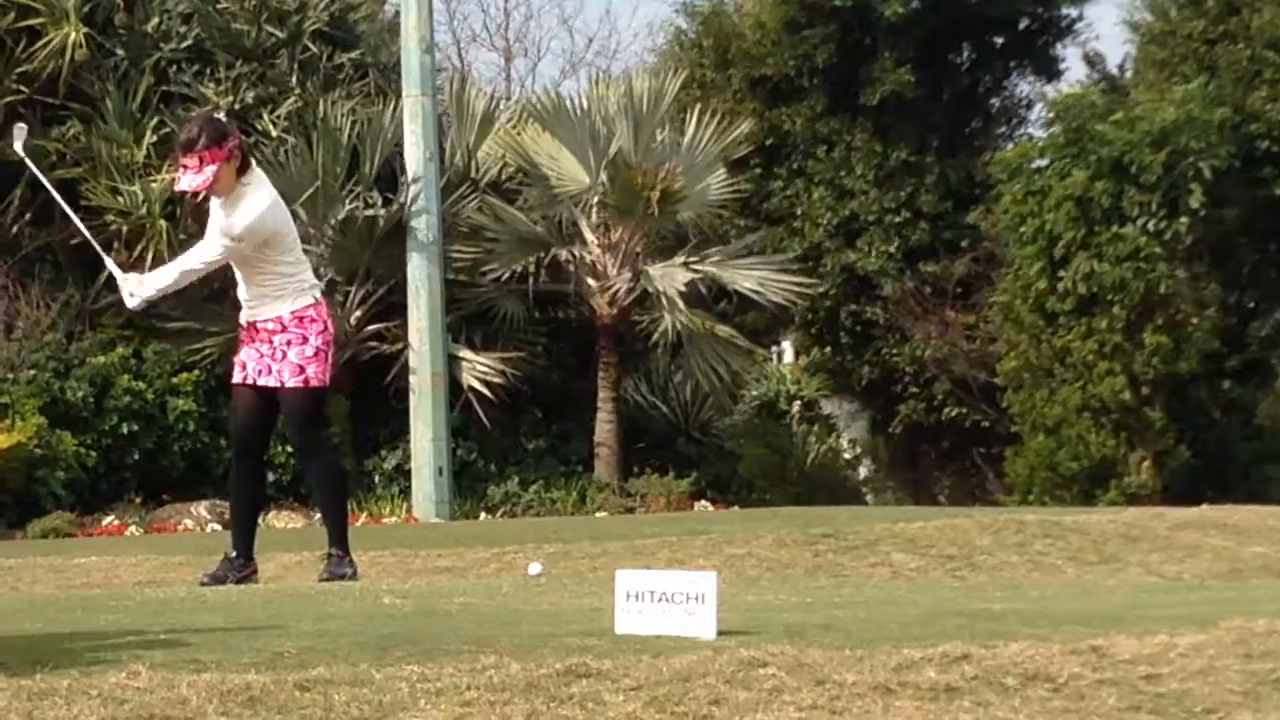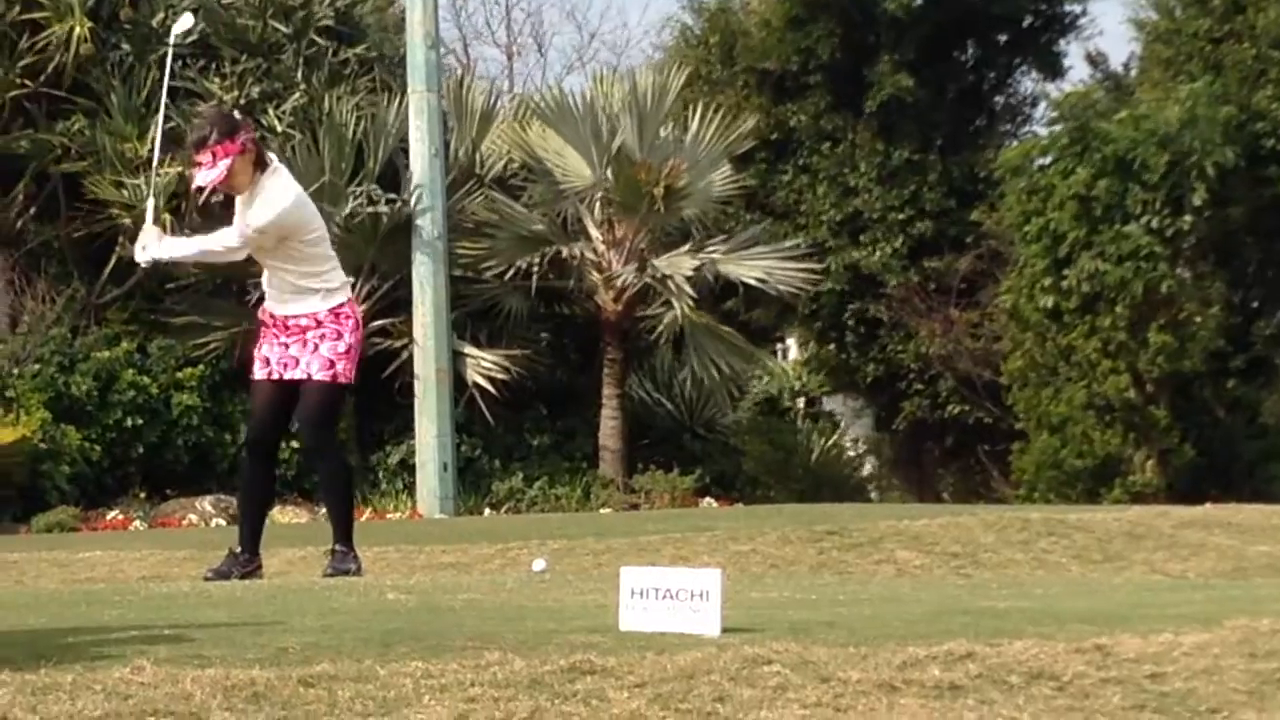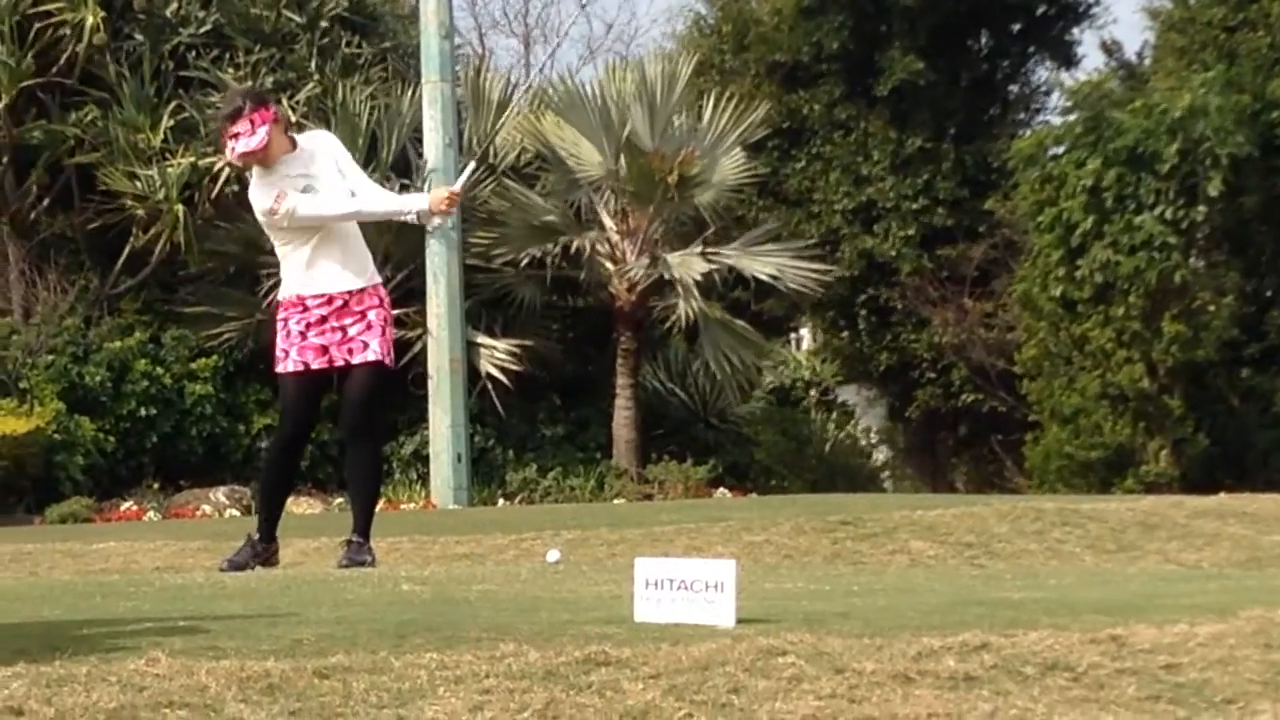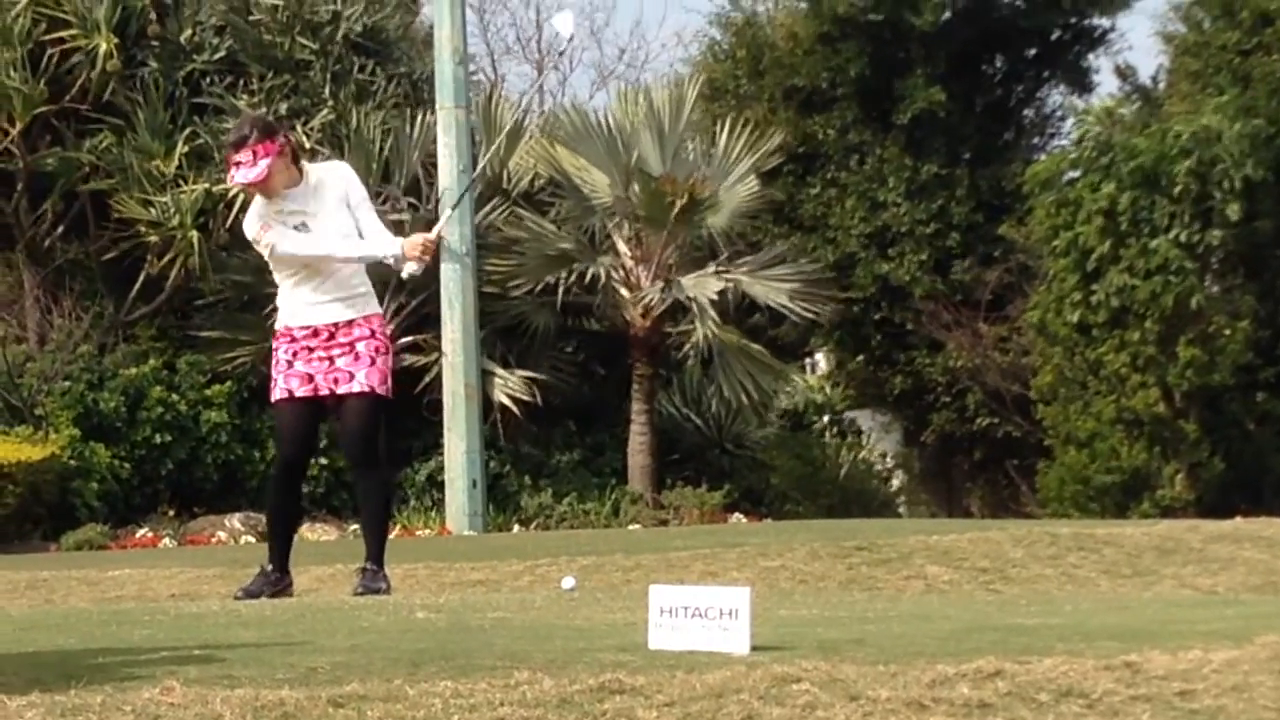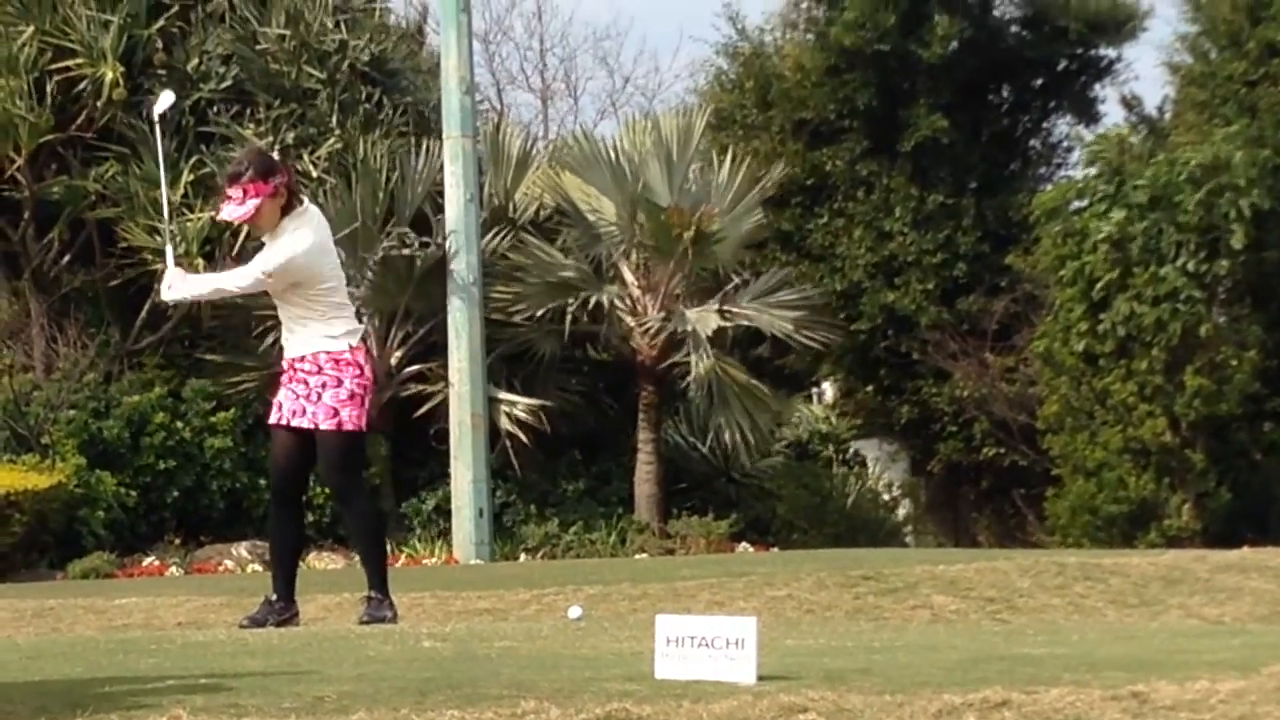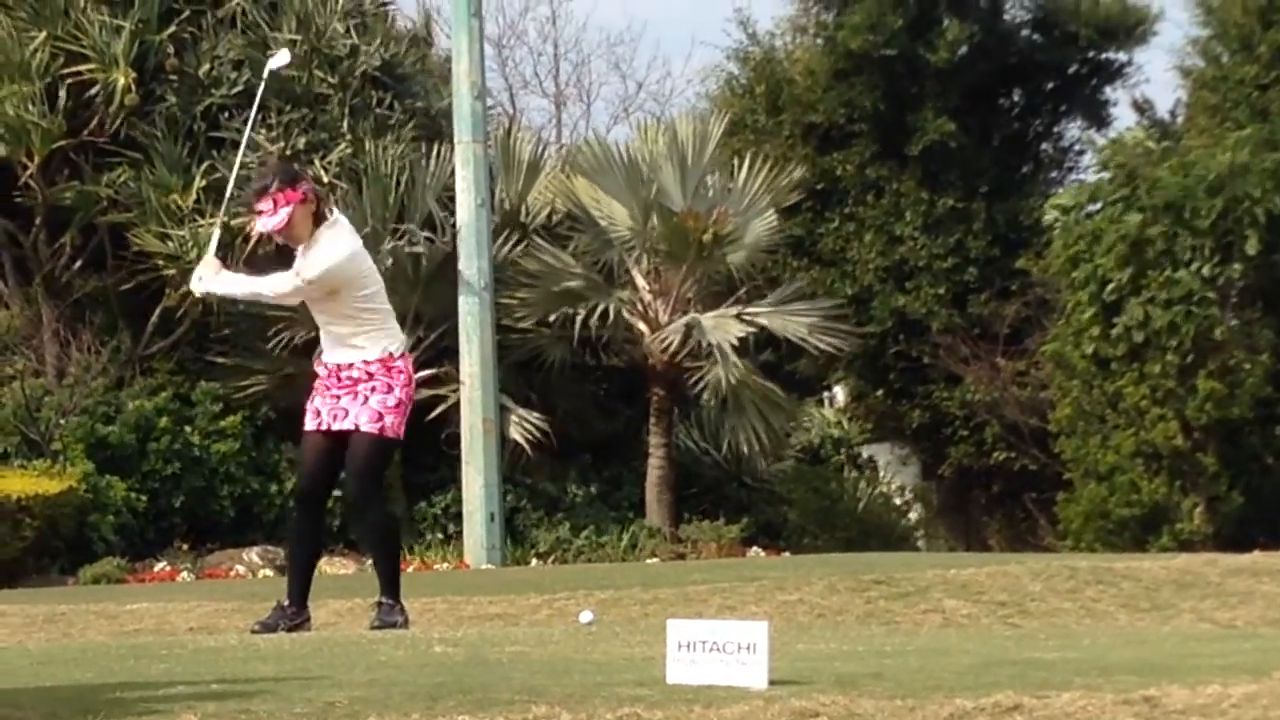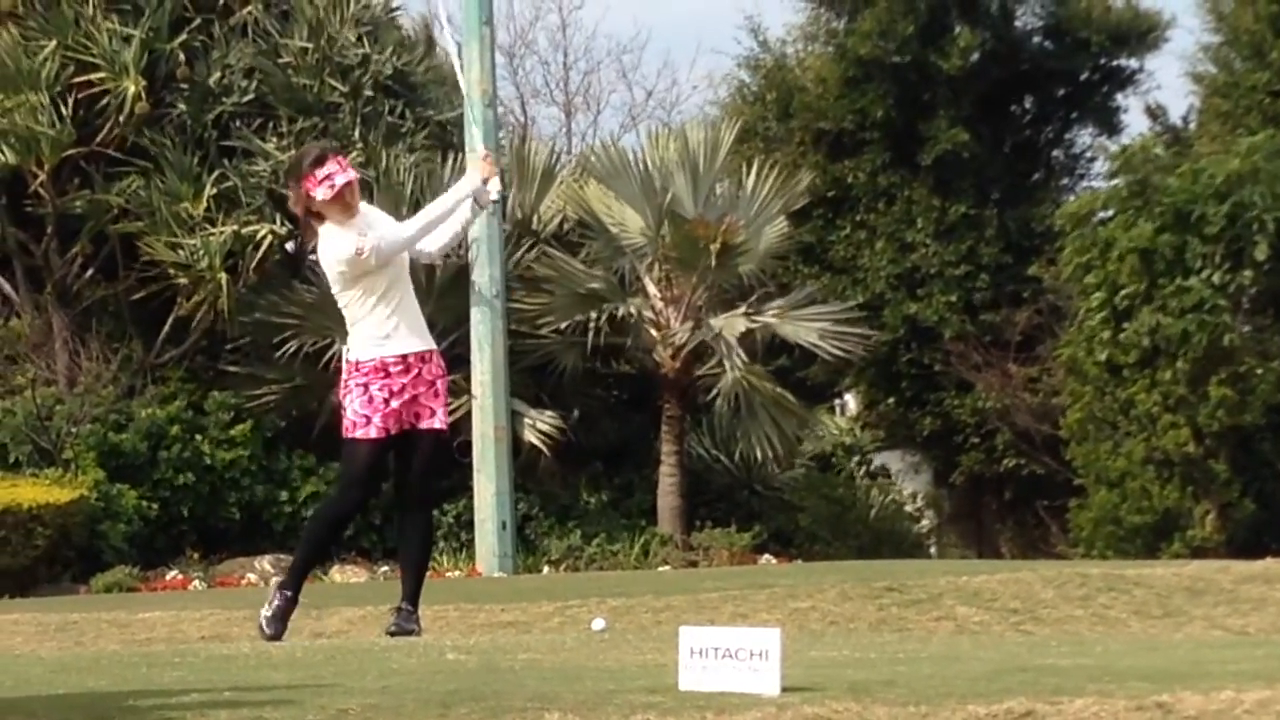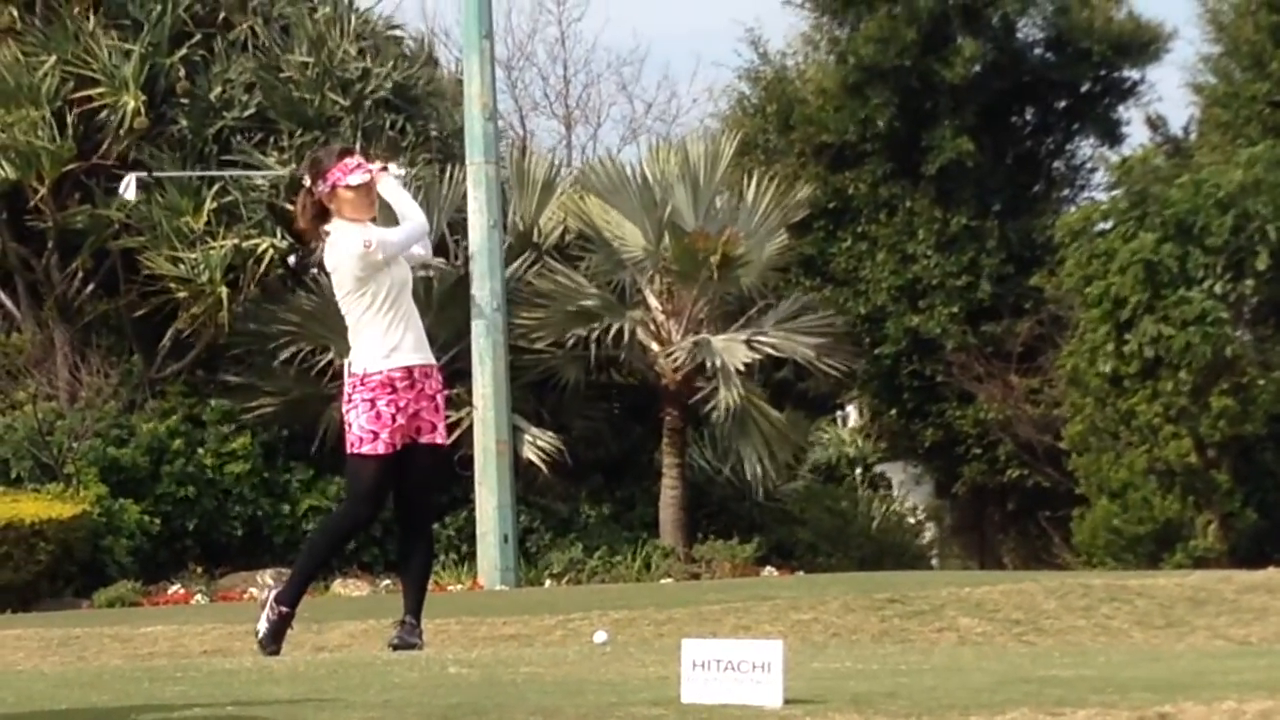
dt=0.5s
person 1, frame 1
left shoulder: (254, 211)
right shoulder: (224, 190)
left elbow: (198, 262)
right elbow: (205, 254)
left wrist: (141, 289)
right wrist: (148, 283)
left hip: (297, 325)
right hip: (256, 328)
left knee: (307, 439)
right knee: (245, 443)
left ankle: (339, 553)
right ankle: (241, 556)
person 1, frame 2
left shoulder: (275, 202)
right shoulder: (253, 181)
left elbow: (222, 245)
right elbow: (228, 246)
left wrist: (157, 247)
right wrist: (165, 244)
left hip: (326, 320)
right hip: (281, 323)
left knee: (317, 435)
right knee: (259, 438)
left ankle: (344, 549)
right ankle: (246, 552)
person 1, frame 3
left shoulder: (321, 144)
right shoulder: (266, 194)
left elbow: (367, 192)
right elbow: (347, 210)
left wrist: (419, 207)
right wrist: (420, 202)
left hip: (363, 300)
right hip: (306, 311)
left knee: (360, 424)
right knee: (292, 428)
left ankle: (360, 539)
right ankle: (263, 538)
person 1, frame 4
left shoulder: (336, 176)
right shoulder: (258, 222)
left elbow: (373, 233)
right elbow: (328, 251)
left wrist: (405, 249)
right wrist: (396, 249)
left hip: (357, 332)
right hip: (298, 341)
left knee: (363, 452)
right knee: (289, 459)
left ankle: (374, 565)
right ankle: (276, 569)
person 1, frame 5
left shoulder: (291, 251)
right shoulder: (302, 214)
left elbow: (233, 283)
right elbow: (246, 284)
left wrist: (180, 284)
right wrist: (187, 282)
left hip: (335, 366)
right hip: (300, 367)
left knee: (345, 483)
right knee: (283, 486)
left ankle: (379, 595)
right ankle: (282, 598)
person 1, frame 6
left shoulder: (331, 254)
right shoulder: (318, 231)
left elbow: (274, 289)
left wrist: (213, 279)
left hip: (381, 371)
right hip: (337, 374)
left knee: (362, 489)
right knee: (308, 491)
left ankle: (390, 601)
right ankle: (293, 605)
person 1, frame 7
left shoulder: (366, 214)
right shoulder: (343, 246)
left elbow: (430, 245)
right elbow: (416, 230)
left wrist: (476, 196)
right wrist: (468, 181)
left hip: (422, 364)
right hip: (371, 375)
left knee: (416, 493)
right knee: (354, 491)
left ankle: (408, 606)
right ankle: (287, 591)
person 1, frame 8
left shoulder: (362, 238)
right shoulder: (355, 244)
left elbow: (421, 250)
right elbow: (418, 228)
left wrist: (387, 181)
right wrist: (391, 186)
left hip: (420, 378)
right hip: (377, 386)
left knee: (417, 508)
right knee: (361, 505)
left ankle: (411, 619)
right ankle: (284, 599)
